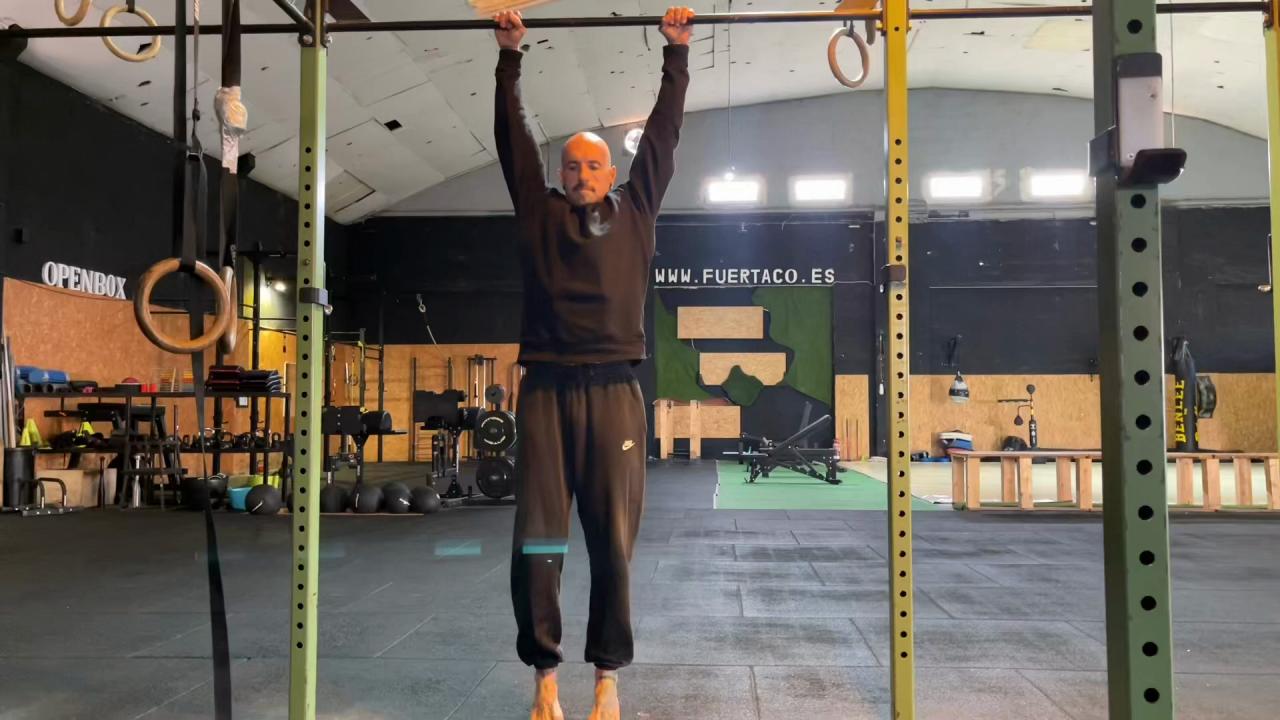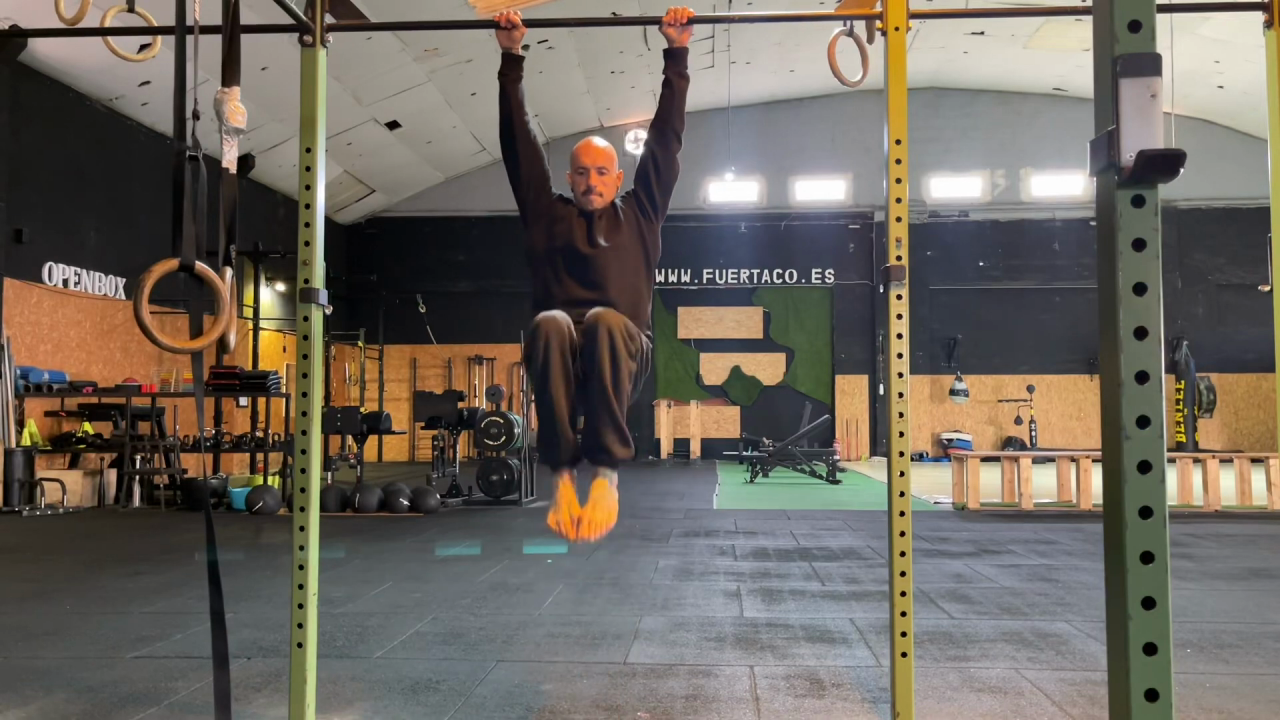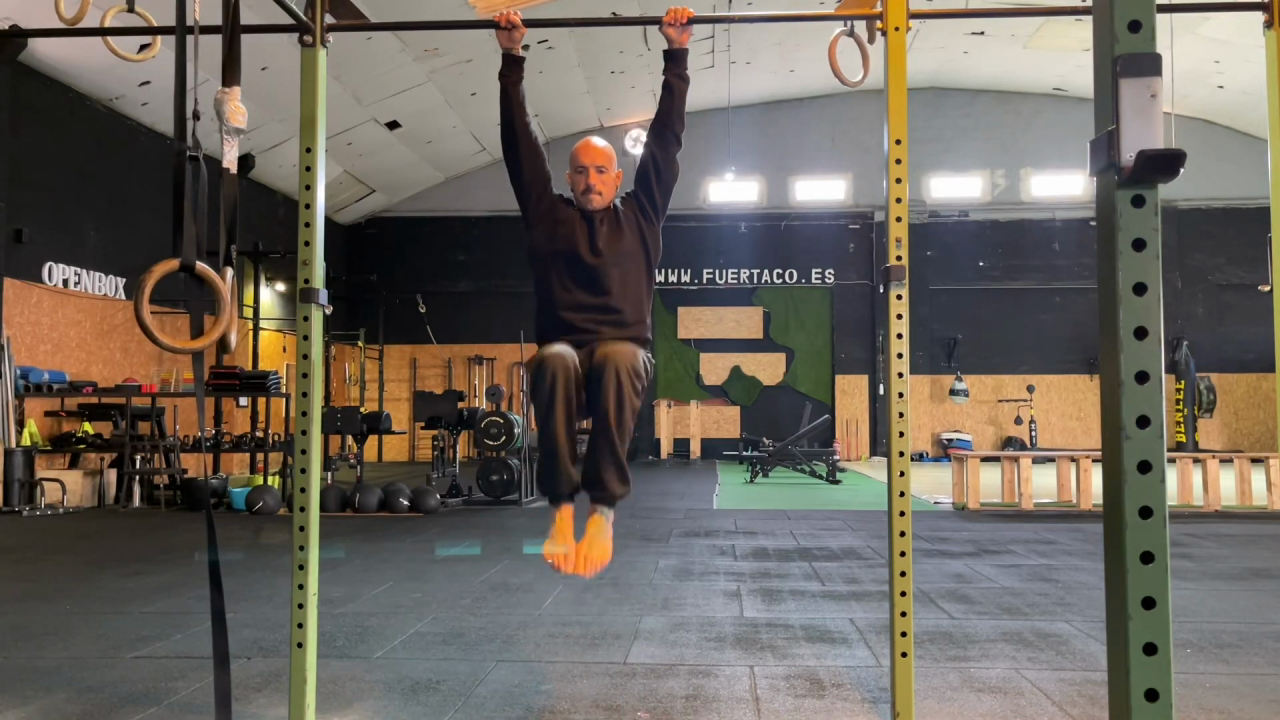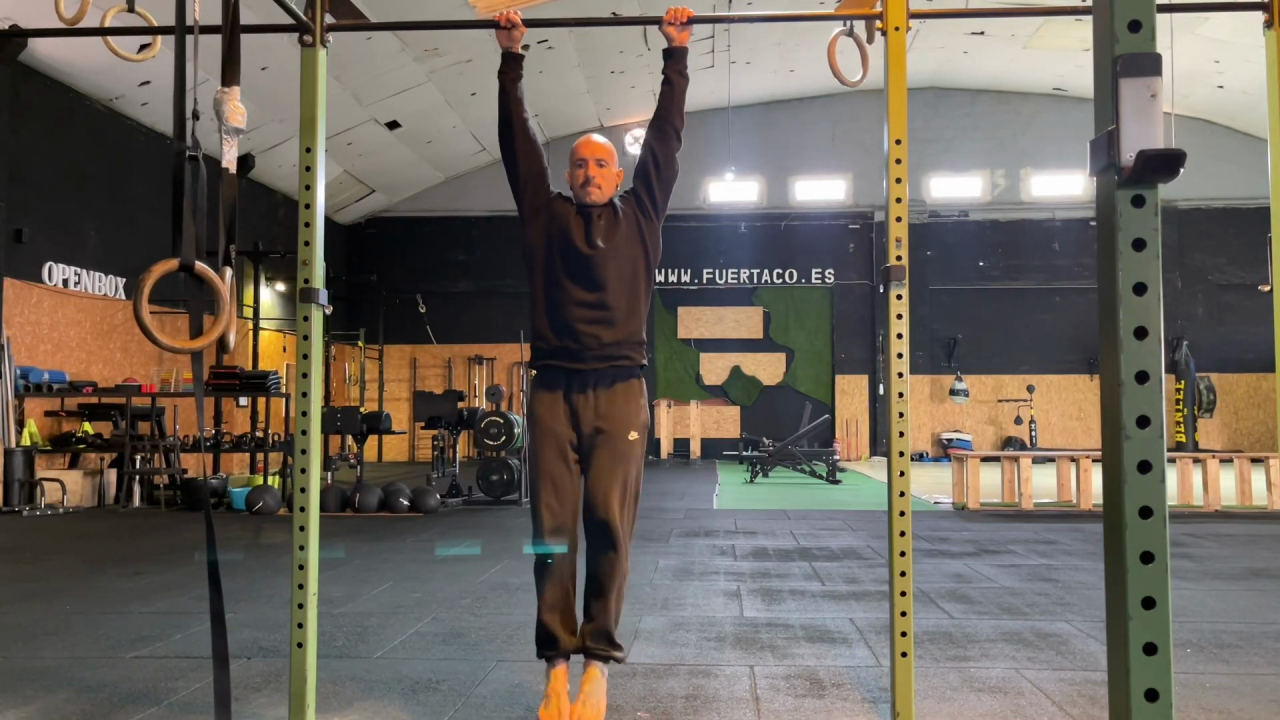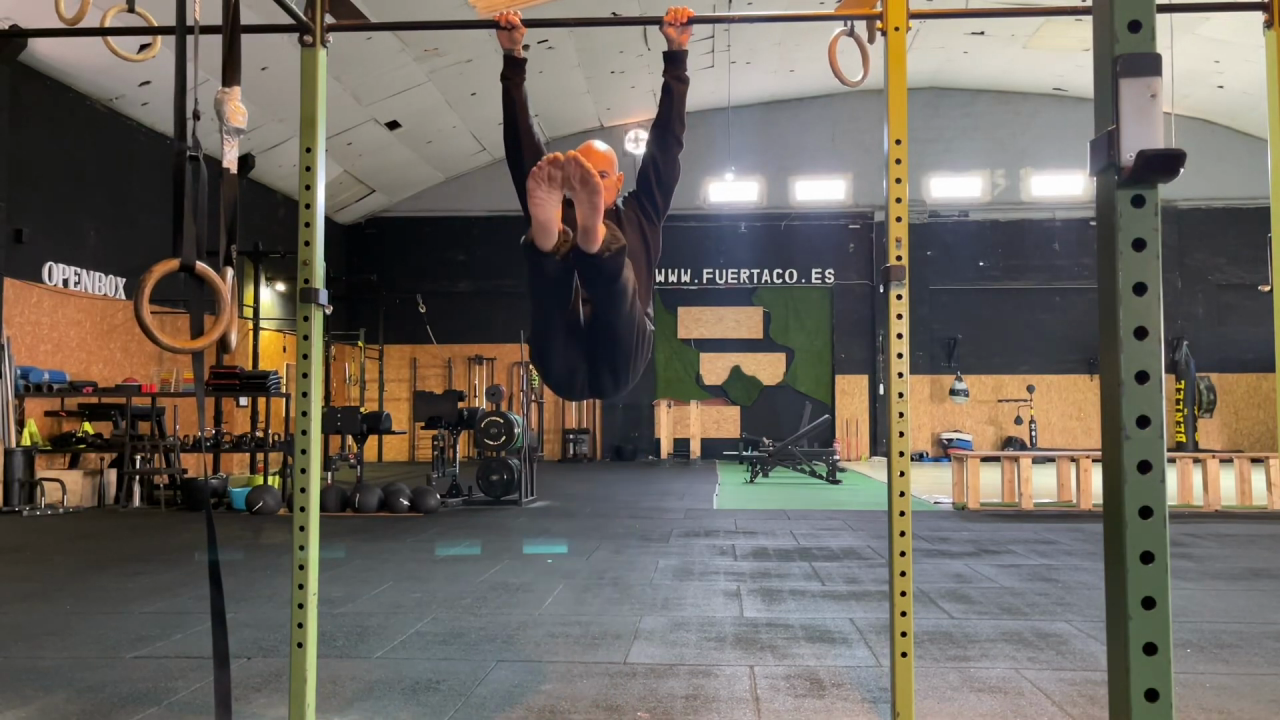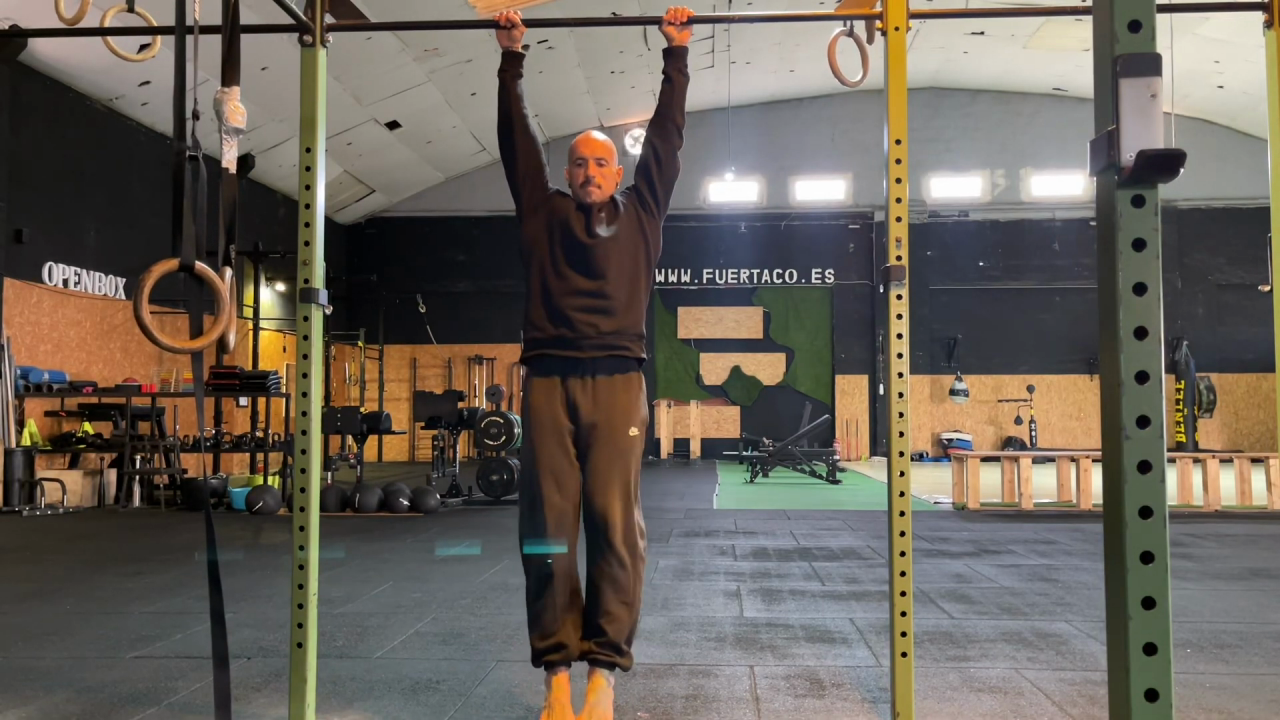
dt=0.7s
person 1, frame 1
left shoulder: (634, 211)
right shoulder: (539, 210)
left elbow: (662, 135)
right elbow: (512, 137)
left hip: (613, 391)
right hip: (547, 389)
left knee: (612, 543)
right knee: (538, 539)
person 1, frame 2
left shoulder: (639, 215)
right shoulder: (547, 214)
left elbow: (665, 138)
right elbow: (517, 140)
left wrist: (677, 55)
right wrist: (510, 57)
left hip: (618, 340)
right hip: (560, 338)
left knee: (605, 323)
right knee: (550, 327)
left ankle: (605, 472)
right ankle: (563, 475)
person 1, frame 3
left shoulder: (640, 212)
right shoulder: (547, 212)
left elbow: (666, 138)
right elbow: (518, 141)
left wrist: (676, 55)
right wrist: (511, 59)
left hip: (623, 350)
right hip: (563, 350)
left knee: (614, 372)
right knee: (555, 367)
left ankle: (601, 509)
right ankle: (562, 506)
person 1, frame 4
left shoulder: (638, 213)
right shoulder: (546, 214)
left elbow: (665, 138)
right elbow: (518, 141)
right wrist: (511, 58)
left hip: (619, 387)
right hip: (555, 386)
left knee: (609, 522)
right knee: (552, 526)
person 1, frame 5
left shoulder: (640, 214)
right shoulder: (552, 206)
left elbow: (667, 141)
right elbow: (520, 143)
left wrist: (677, 55)
right wrist: (512, 58)
left hip: (620, 350)
right hip: (562, 358)
left knee: (613, 277)
left ankle: (594, 240)
right ankle: (549, 234)
person 1, frame 6
left shoulder: (640, 211)
right shoulder: (544, 211)
left elbow: (666, 136)
right elbow: (515, 137)
right wrist: (511, 57)
left hip: (618, 381)
right hip: (549, 380)
left knee: (616, 521)
right knee: (548, 524)
